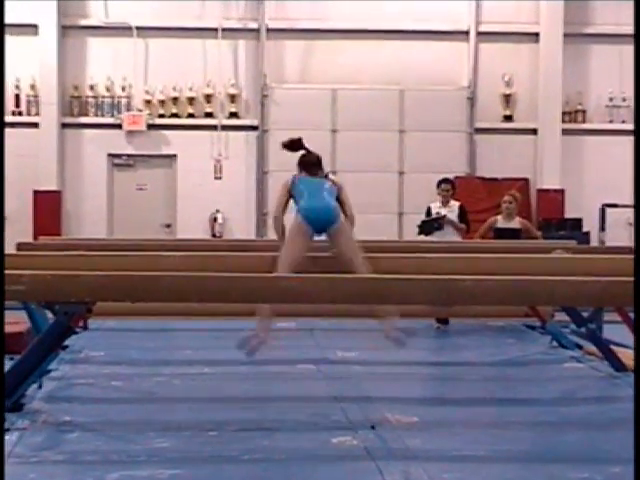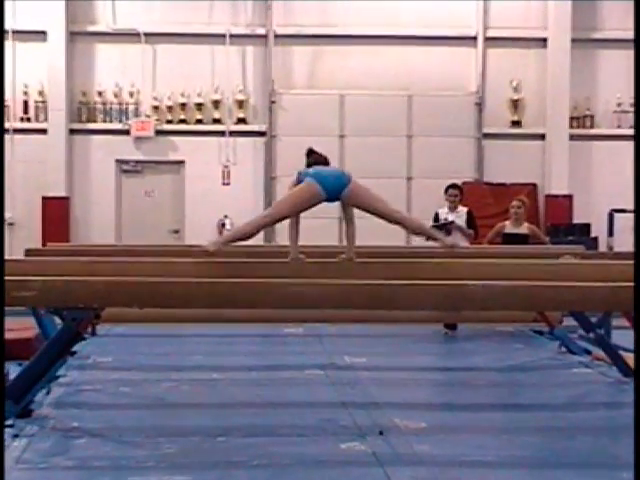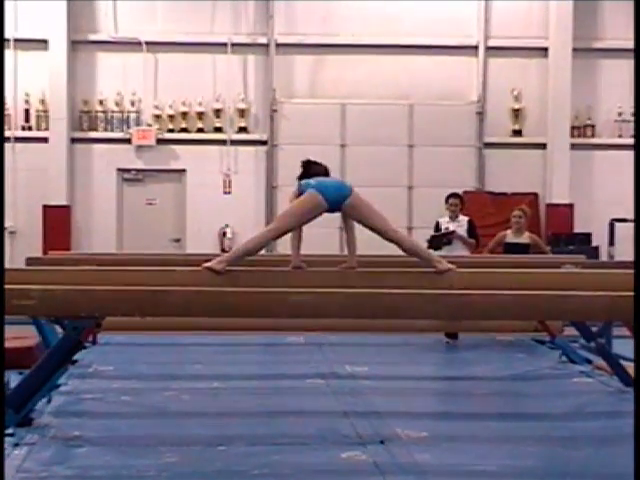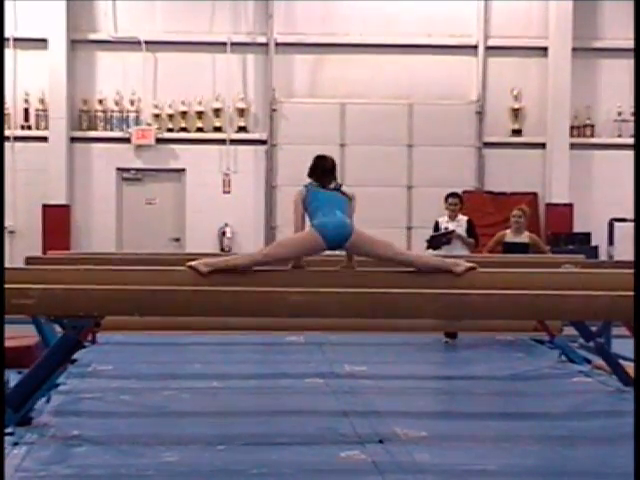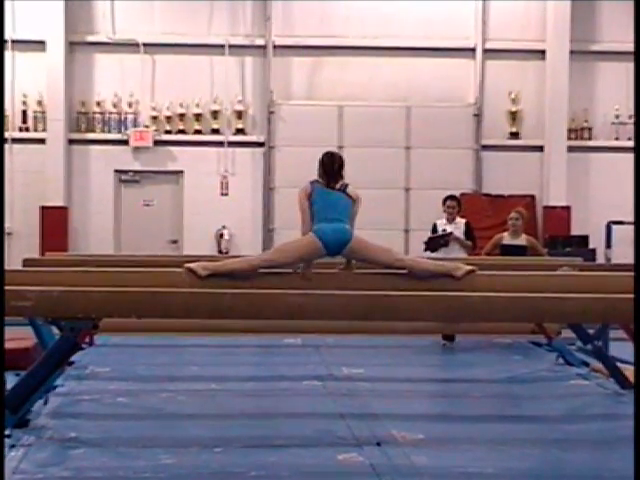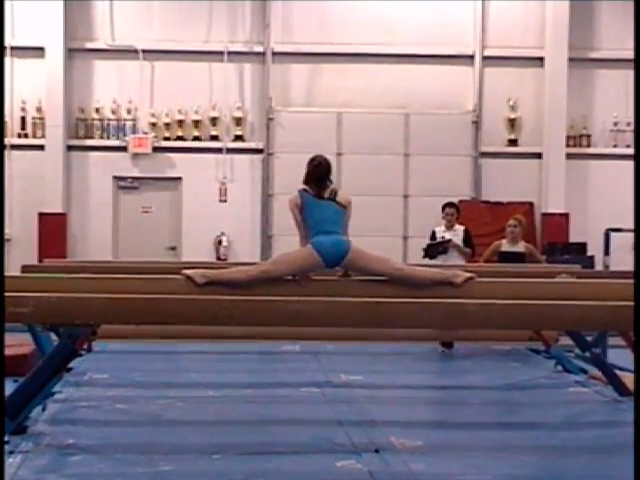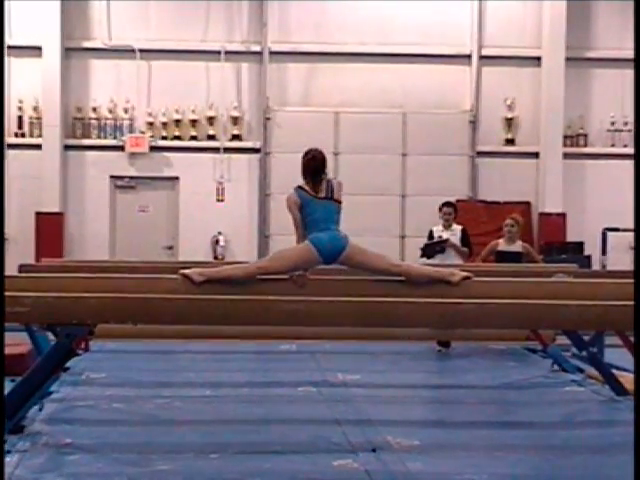
dt=0.3s
person 1, frame 1
left shoulder: (294, 180)
right shoulder: (334, 182)
left elbow: (278, 214)
right elbow: (350, 215)
left wrist: (282, 240)
right wrist: (347, 240)
left hip: (307, 217)
right hip: (330, 214)
left knee: (283, 274)
right knee: (362, 272)
left ankle: (262, 331)
right ankle: (388, 324)
person 1, frame 2
left shoulder: (300, 178)
right shoulder: (337, 171)
left elbow: (293, 217)
right elbow: (350, 218)
left wrist: (294, 252)
right wrist: (350, 252)
left hip: (316, 185)
right hip: (342, 180)
left knee: (267, 217)
right knee: (396, 215)
left ankle: (217, 244)
right ankle: (443, 239)
person 1, frame 3
left shoulder: (299, 189)
right shoulder: (337, 182)
left elbow: (295, 227)
right elbow: (349, 226)
left wrist: (296, 259)
right wrist: (352, 260)
left hip: (319, 196)
right hip: (344, 191)
left knee: (271, 231)
right knee: (393, 233)
left ankle: (223, 261)
right ankle: (437, 261)
person 1, frame 4
left shoulder: (303, 193)
right shoulder: (347, 194)
left elbow: (298, 228)
left wrist: (297, 259)
right wrist: (351, 260)
left hip: (322, 232)
right hip: (344, 231)
left knee: (266, 255)
right knee: (399, 255)
left ankle: (210, 264)
right ankle: (453, 264)
person 1, frame 5
left shoulder: (308, 189)
right shoulder: (353, 194)
left elbow: (306, 225)
left wrist: (305, 260)
right wrist: (349, 260)
left hip: (320, 236)
right hip: (345, 237)
left knee: (263, 260)
right knee: (399, 261)
left ankle: (207, 267)
right ankle: (454, 268)
person 1, frame 6
left shoulder: (297, 199)
right shoulder: (343, 199)
left elbow: (304, 236)
left wrist: (304, 269)
right wrist: (345, 266)
left hip: (318, 248)
right hip: (342, 247)
left knee: (261, 271)
right knee: (398, 270)
left ankle: (204, 275)
right ankle: (453, 276)
person 1, frame 7
left shoulder: (294, 197)
right shoulder: (336, 187)
left elbow: (300, 234)
left wrist: (300, 266)
left hip: (316, 246)
right hip: (340, 243)
left knee: (259, 267)
right knee: (395, 267)
left ankle: (202, 274)
right ankle: (450, 274)
person 2, frame 1
left shoulder: (459, 207)
right shoulder: (431, 208)
left elbow: (466, 229)
left wrist: (451, 222)
left ankle: (443, 318)
right ankle: (440, 318)
person 2, frame 2
left shoulder: (467, 212)
right shoulder: (439, 213)
left elbow: (474, 235)
left wrist: (459, 227)
right wrist: (442, 230)
left ankle: (451, 323)
right ankle: (449, 323)
person 2, frame 3
left shoulder: (468, 222)
right shoulder: (440, 223)
left elbow: (475, 244)
right elbow: (435, 246)
left wrist: (460, 237)
right wrist: (442, 240)
left ankle: (452, 332)
right ankle: (450, 332)
person 2, frame 4
left shoulder: (467, 221)
right shoulder: (439, 222)
left elbow: (474, 244)
right elbow: (433, 246)
left wrist: (459, 236)
left ankle: (451, 331)
right ankle: (449, 331)
person 2, frame 5
left shoulder: (465, 224)
right shoulder: (437, 225)
left elbow: (472, 246)
right elbow: (431, 248)
left wrist: (457, 239)
left ankle: (449, 334)
right ankle: (446, 334)
person 2, frame 6
left shoulder: (464, 231)
right shoulder: (436, 232)
left elbow: (471, 254)
right elbow: (430, 255)
left wrist: (456, 246)
right wrist: (438, 249)
left ankle: (447, 341)
right ankle: (445, 340)
person 2, frame 7
left shoulder: (461, 230)
right shoulder: (433, 231)
left elbow: (468, 253)
right elbow: (427, 254)
left wrist: (454, 245)
right wrist: (435, 249)
left ankle: (444, 340)
right ankle: (442, 340)
